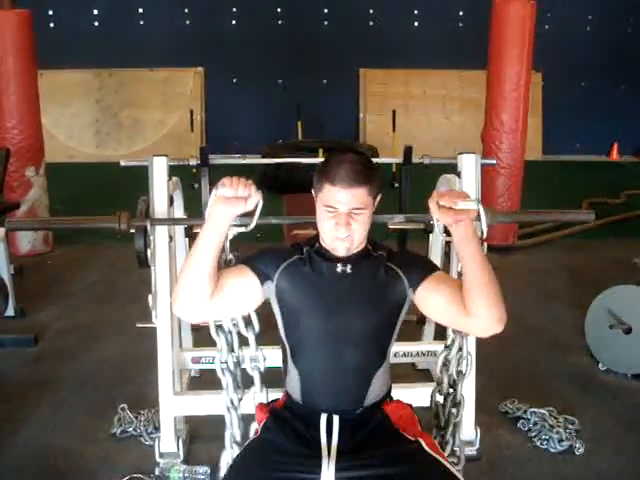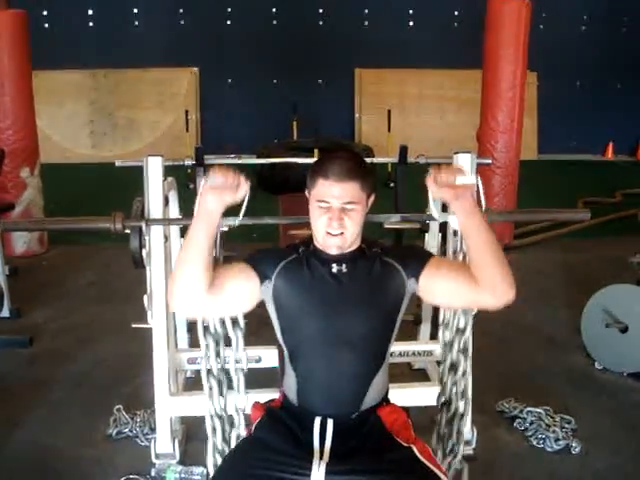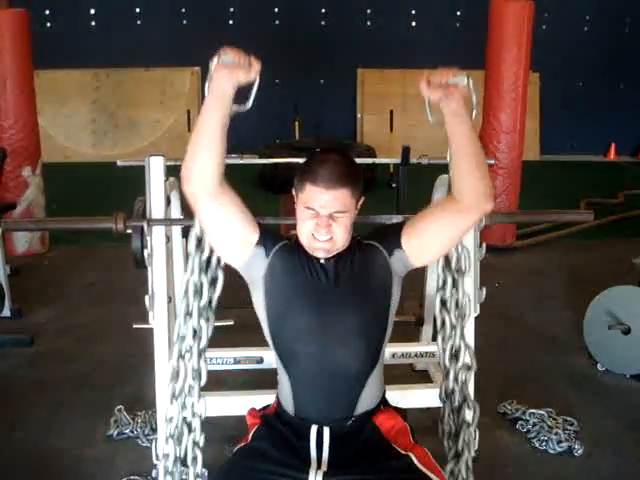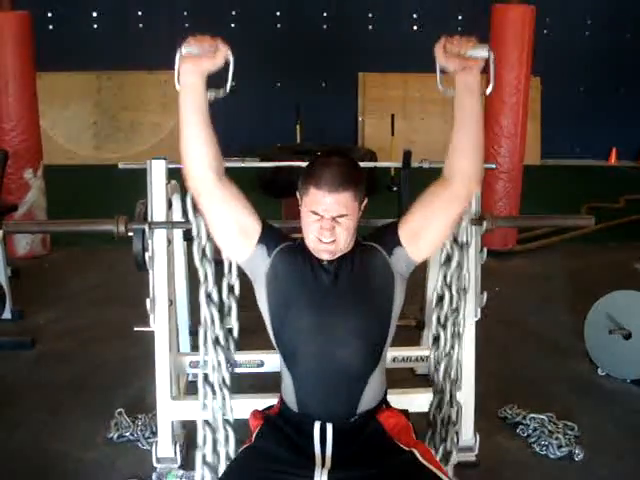
dt=0.4s
person 1, frame 1
left shoulder: (403, 269)
right shoulder: (279, 266)
left elbow: (488, 322)
right elbow: (190, 306)
left wrist: (462, 229)
right wrist: (219, 219)
left hip: (376, 428)
right hip: (293, 428)
person 1, frame 2
left shoulder: (399, 267)
right shoulder: (275, 267)
left elbow: (497, 292)
right elbow: (188, 301)
left wrist: (464, 206)
right wrist: (210, 208)
left hip: (371, 431)
right hip: (288, 430)
person 1, frame 3
left shoulder: (385, 256)
right shoulder: (266, 257)
left elbow: (473, 202)
right elbow: (201, 187)
left wrist: (454, 108)
right wrist: (221, 88)
left hip: (370, 439)
right hip: (282, 441)
person 1, frame 4
left shoulder: (387, 258)
right shoulder: (270, 258)
left elbow: (460, 183)
right elbow: (207, 182)
left wrist: (467, 78)
right wrist: (192, 76)
left hip: (371, 437)
right hip: (287, 437)
